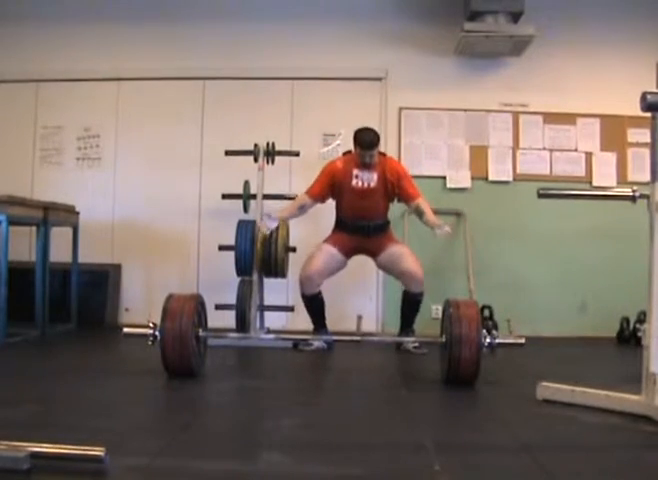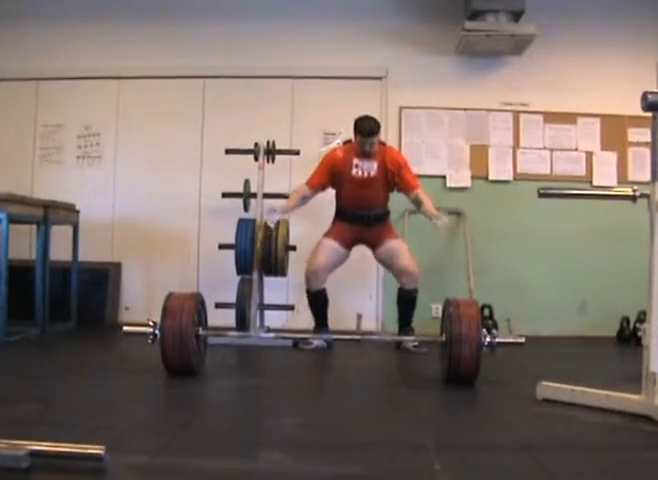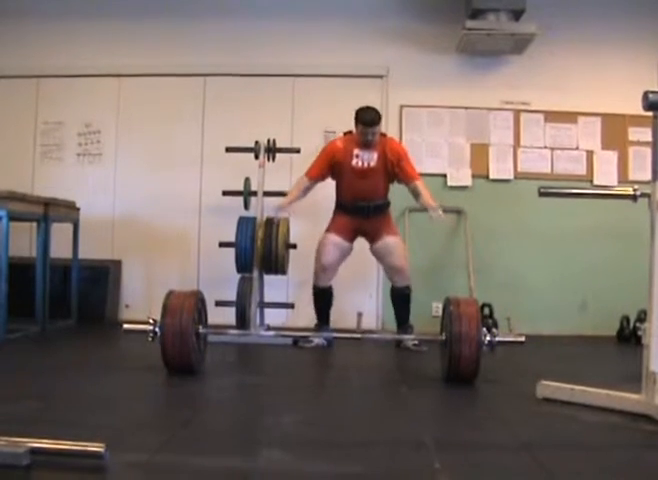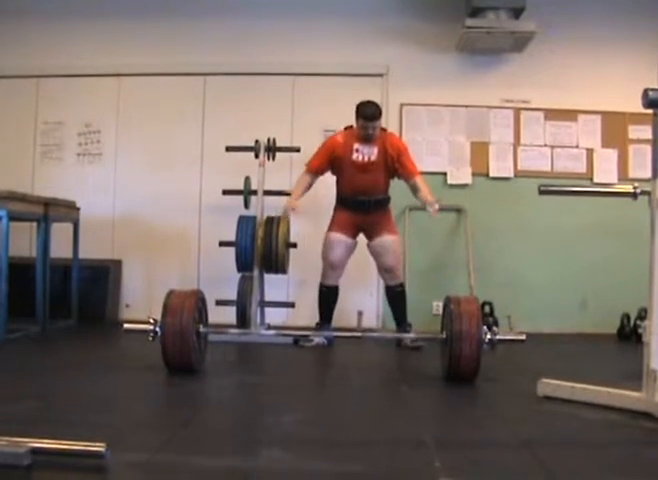
dt=0.1s
person 1, frame 1
left shoulder: (393, 168)
right shoulder: (337, 168)
left elbow: (416, 201)
right elbow: (308, 199)
left wrist: (434, 223)
right wrist: (279, 218)
left hip: (380, 236)
right hip: (344, 234)
left knee: (415, 277)
right knee: (308, 277)
left ankle: (406, 335)
right ankle: (321, 334)
person 1, frame 2
left shoulder: (393, 158)
right shoulder: (336, 157)
left elbow: (415, 192)
right elbow: (308, 189)
left wrist: (433, 213)
right wrist: (282, 209)
left hip: (380, 226)
right hip: (344, 225)
left knee: (410, 274)
right knee: (314, 272)
left ankle: (405, 334)
right ankle: (322, 332)
person 1, frame 3
left shoulder: (393, 149)
right shoulder: (337, 147)
left elbow: (414, 181)
right elbow: (310, 178)
left wrist: (430, 204)
right wrist: (287, 201)
left hip: (379, 218)
right hip: (345, 217)
left knee: (401, 271)
right knee: (323, 270)
left ankle: (405, 332)
right ankle: (323, 330)
person 1, frame 4
left shoulder: (393, 144)
right shoulder: (337, 142)
left elbow: (413, 177)
right elbow: (310, 172)
left wrist: (428, 199)
right wrist: (293, 199)
left hip: (379, 214)
right hip: (346, 212)
left knee: (392, 270)
right knee: (331, 268)
left ankle: (404, 330)
right ankle: (324, 329)
